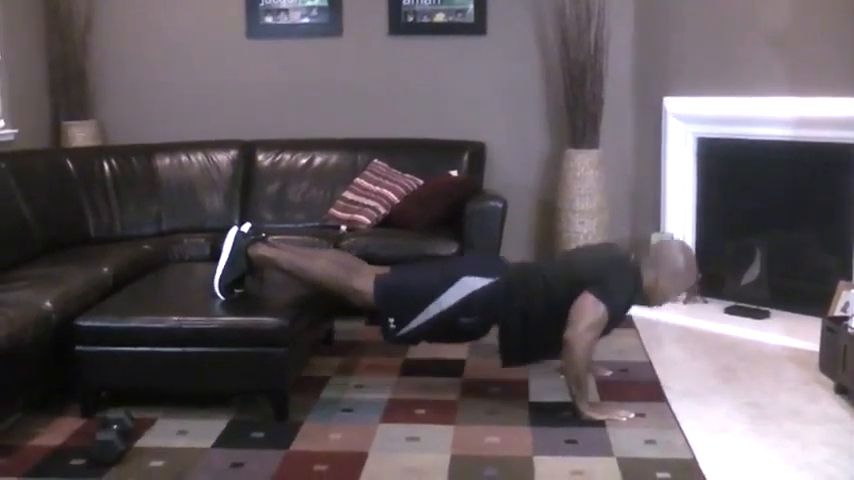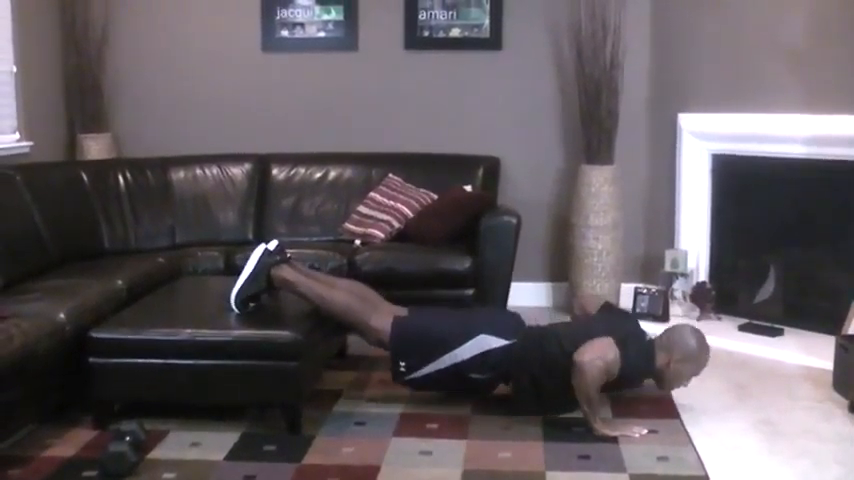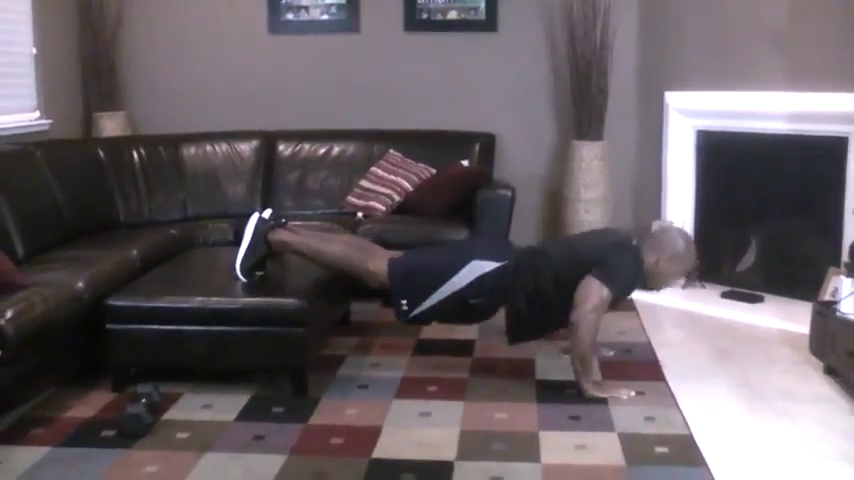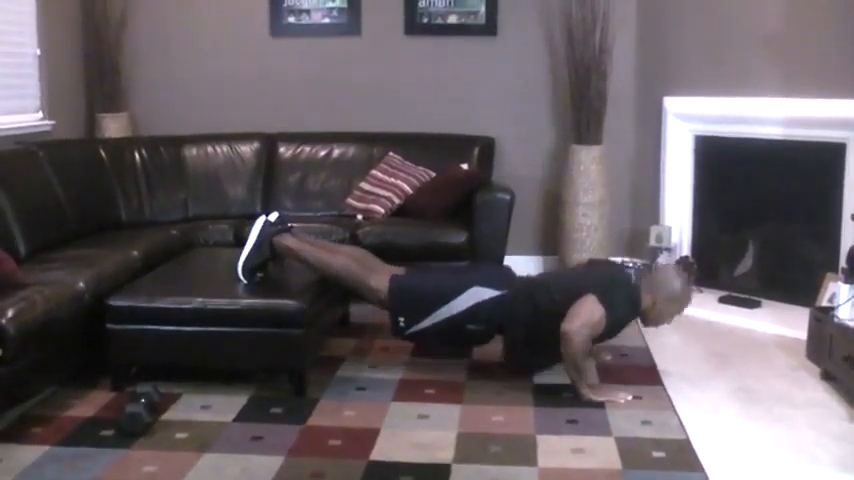
dt=1s
person 1, frame 1
left shoulder: (618, 262)
right shoulder: (622, 282)
right elbow: (577, 335)
left wrist: (579, 365)
right wrist: (585, 404)
left hip: (487, 280)
right hip: (482, 294)
left knee: (369, 276)
right knee: (364, 289)
left ankle: (258, 245)
right ankle: (254, 251)
person 1, frame 2
left shoulder: (629, 331)
right shoulder: (636, 356)
right elbow: (586, 362)
right wrist: (599, 421)
left hip: (502, 334)
right hip: (494, 353)
left knee: (386, 315)
right knee: (379, 326)
left ankle: (282, 265)
right ankle: (276, 274)
person 1, frame 3
left shoulder: (619, 246)
right shoulder: (624, 264)
right elbow: (584, 315)
left wrist: (584, 345)
right wrist: (590, 382)
left hip: (494, 263)
right hip: (488, 277)
left knee: (382, 259)
right knee: (377, 270)
left ankle: (276, 228)
right ankle: (272, 236)
person 1, frame 4
left shoulder: (618, 278)
right shoulder: (621, 299)
right elbow: (573, 330)
right wrist: (586, 386)
left hip: (496, 289)
right hip: (488, 305)
left knee: (385, 276)
right knee: (379, 286)
left ankle: (284, 234)
right ankle: (278, 241)
